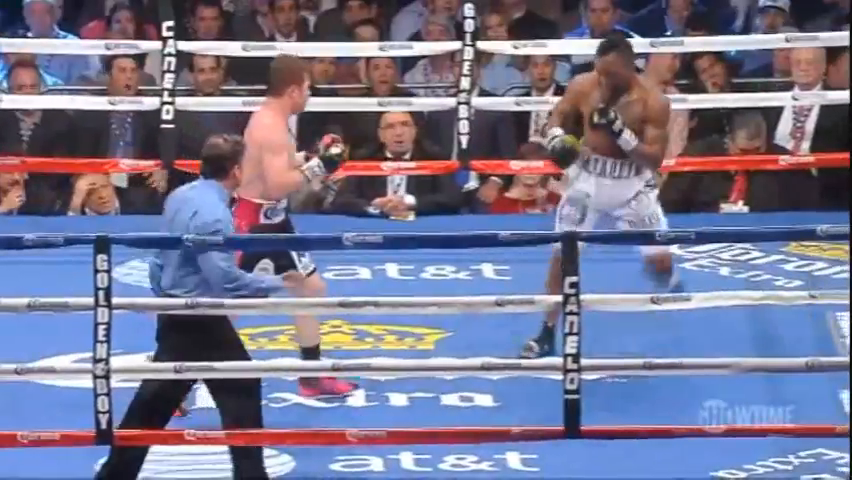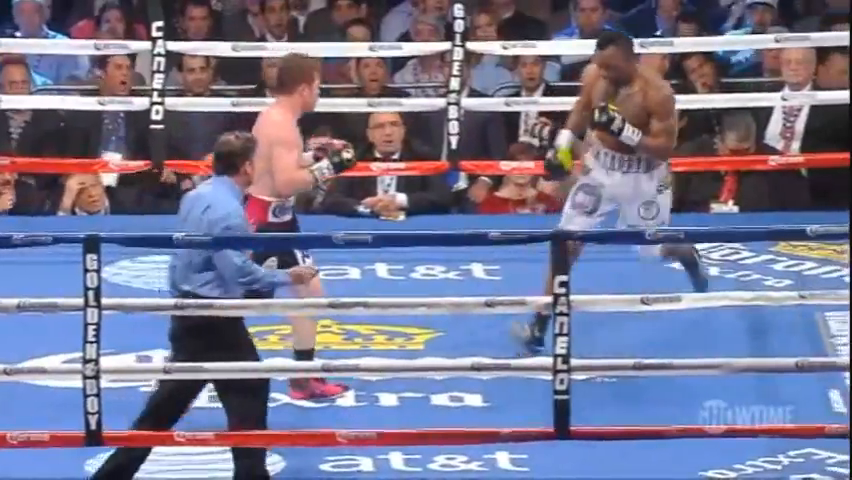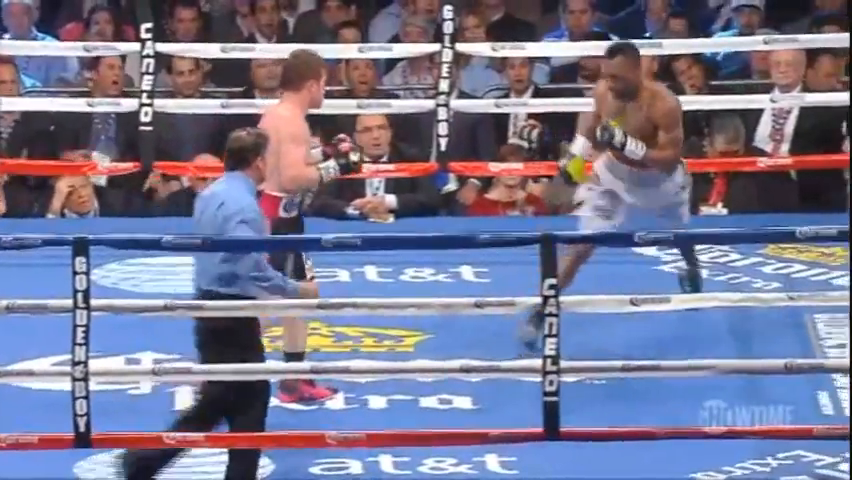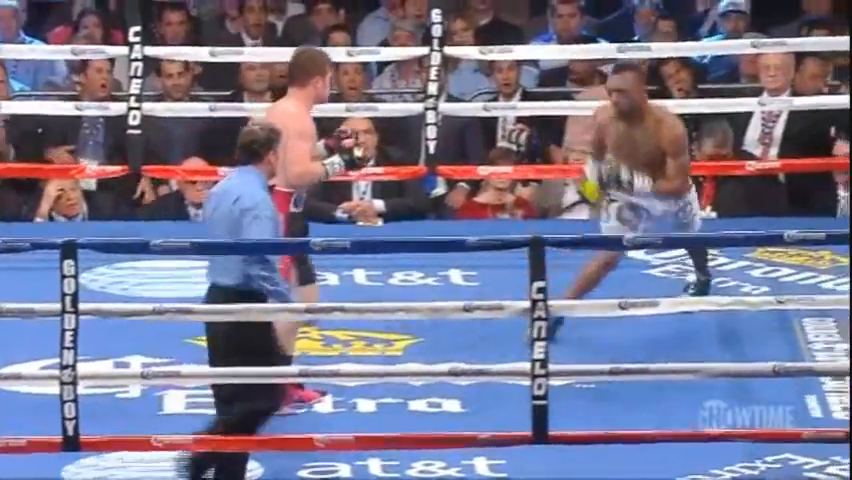
dt=0.2s
person 1, frame 1
left shoulder: (271, 120)
right shoulder: (271, 127)
right elbow: (277, 186)
left wrist: (312, 157)
right wrist: (319, 165)
left hip: (276, 219)
right hip: (254, 223)
left knee: (312, 288)
left ankle: (313, 376)
person 1, frame 2
left shoulder: (276, 118)
right shoulder: (281, 125)
right elbow: (285, 183)
left wrist: (316, 156)
right wrist: (329, 167)
left hip: (281, 219)
right hip: (262, 223)
left knee: (310, 291)
left ankle: (305, 378)
person 1, frame 3
left shoulder: (277, 114)
right shoulder: (292, 122)
right elbow: (291, 177)
left wrist: (323, 153)
right wrist: (334, 167)
left hip: (283, 216)
right hip: (273, 218)
left ankle: (294, 380)
person 1, frame 4
left shoulder: (279, 109)
right shoulder: (298, 117)
right elbow: (297, 173)
left wrist: (326, 146)
right wrist: (340, 161)
left hip: (277, 208)
right hip: (281, 211)
left knee: (295, 301)
right knee: (303, 301)
left ankle: (282, 381)
person 2, frame 1
left shoulder: (179, 196)
right shoulder: (214, 214)
left elbow: (159, 259)
right elbow: (225, 279)
left wrist: (163, 296)
right wrist: (274, 283)
left hip: (174, 312)
right hip: (199, 318)
left knee: (155, 399)
right knee: (240, 391)
person 2, frame 2
left shoulder: (195, 196)
right shoulder: (227, 209)
right elbow: (239, 271)
right wrist: (287, 277)
left hip: (189, 310)
right hip: (214, 316)
left knee: (170, 399)
right knee: (248, 392)
person 2, frame 3
left shoulder: (211, 193)
right shoulder: (242, 204)
right elbow: (251, 266)
right wrist: (295, 290)
left hip: (210, 306)
right hip: (231, 313)
left knee: (218, 399)
right knee: (247, 399)
person 2, frame 4
left shoulder: (221, 189)
right shoulder: (255, 198)
right elbow: (260, 262)
right wrist: (287, 303)
left hip: (220, 299)
right hip: (244, 305)
left knee: (234, 396)
right knee: (261, 396)
person 3, frame 1
left shoulder: (654, 102)
right shoulder: (583, 86)
left elbow: (656, 158)
right elbow: (559, 117)
left wrist: (622, 134)
right wrist: (556, 140)
left hip: (633, 184)
right hip: (587, 178)
left knee: (660, 260)
right knee: (562, 253)
left ankle: (664, 276)
right ankle: (547, 333)
person 3, frame 2
left shoulder: (657, 93)
right shoulder: (592, 75)
left elbow: (665, 148)
left wrist: (623, 130)
right wrist: (562, 145)
left hip: (645, 176)
right hip: (600, 168)
left knee: (659, 247)
right knee: (568, 242)
left ankle: (687, 253)
right ankle: (541, 320)
person 3, frame 3
left shoulder: (664, 104)
right shoulder: (603, 90)
left elbow: (672, 158)
left wrist: (627, 145)
right wrist: (577, 153)
left hip: (660, 181)
right hip: (614, 175)
right knee: (583, 244)
left ankle: (692, 272)
right ankle: (542, 312)
person 3, frame 4
left shoulder: (669, 129)
right shoulder: (603, 117)
left elbow: (679, 186)
left wrist: (635, 183)
right wrist: (592, 180)
left hip: (669, 193)
right hip: (624, 193)
right knee: (609, 256)
left ankle: (703, 278)
right ankle: (554, 315)
